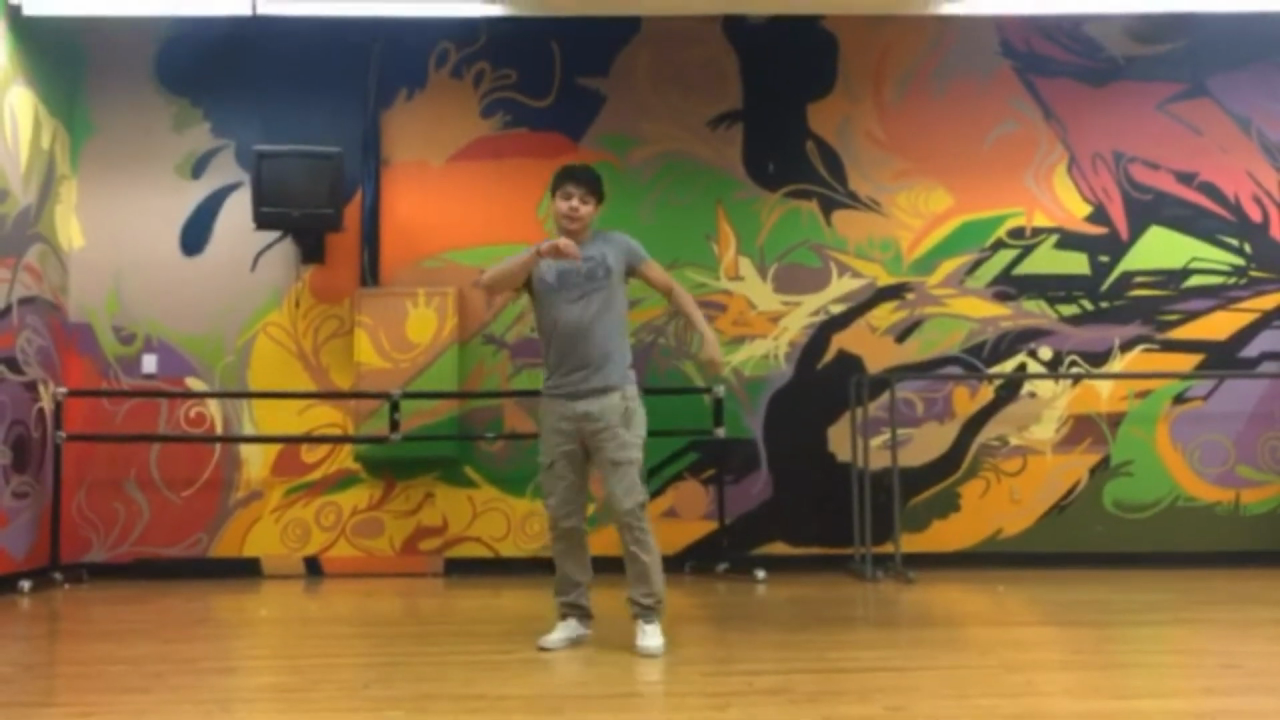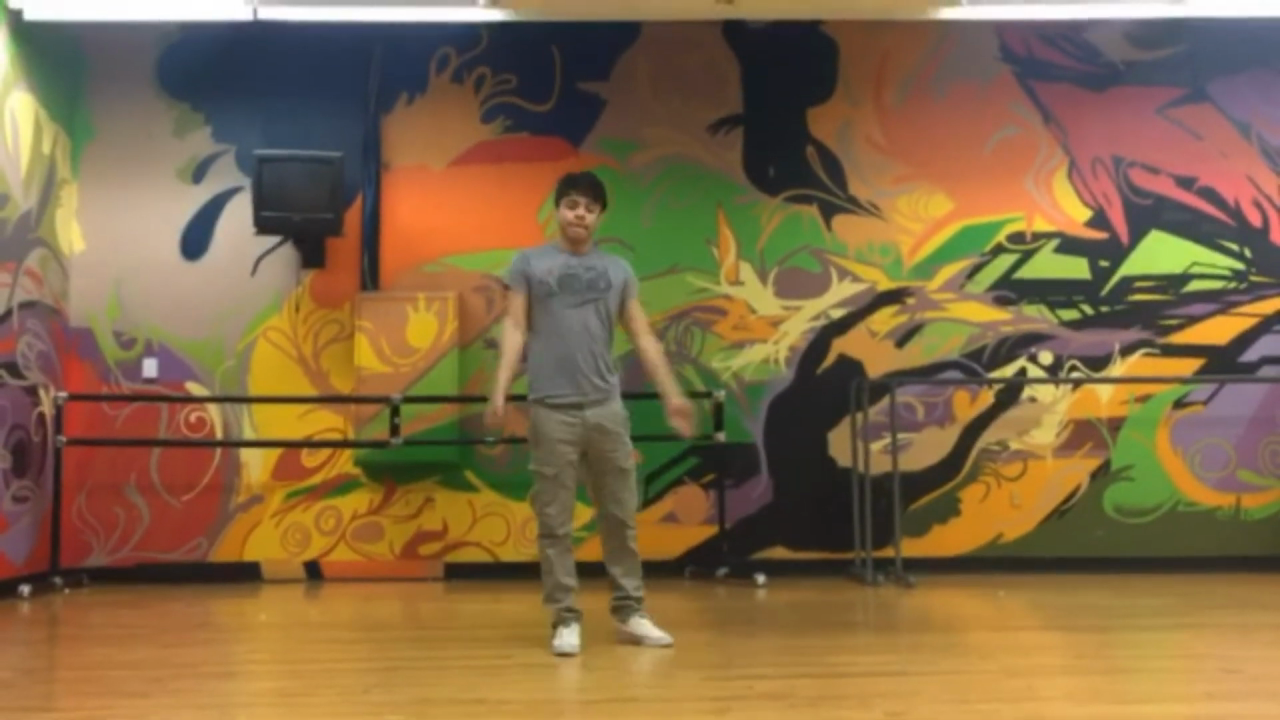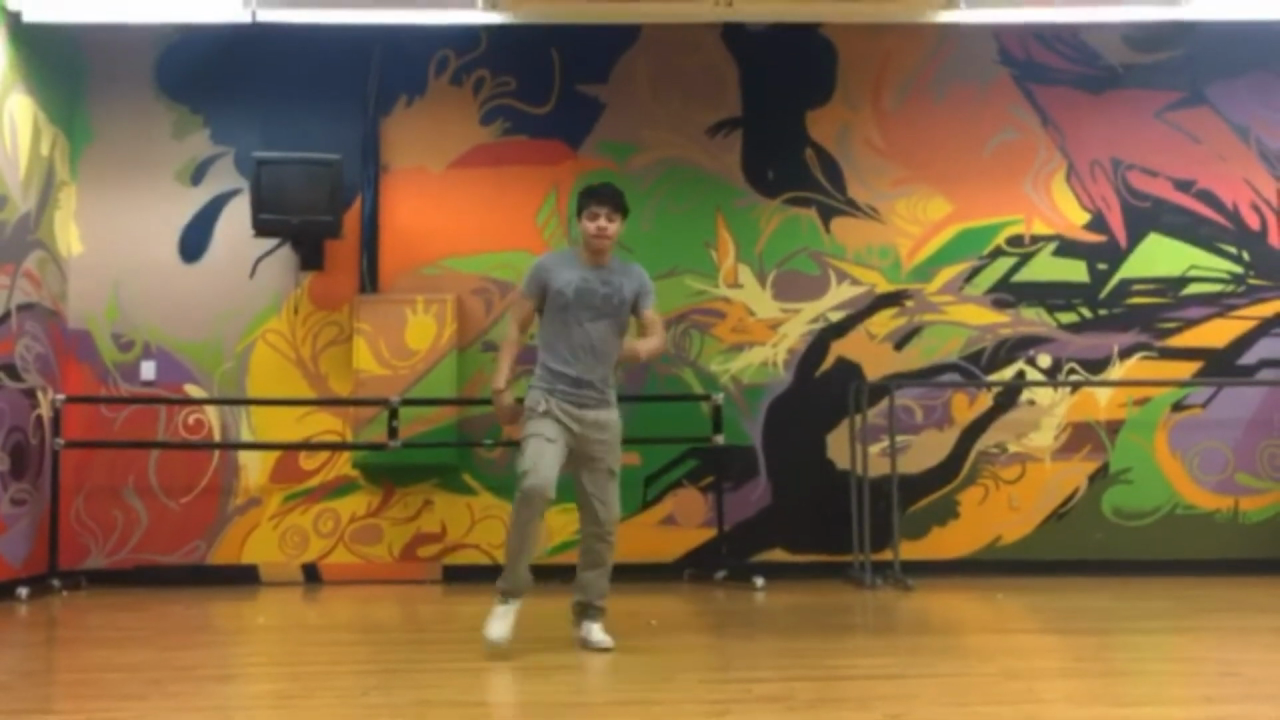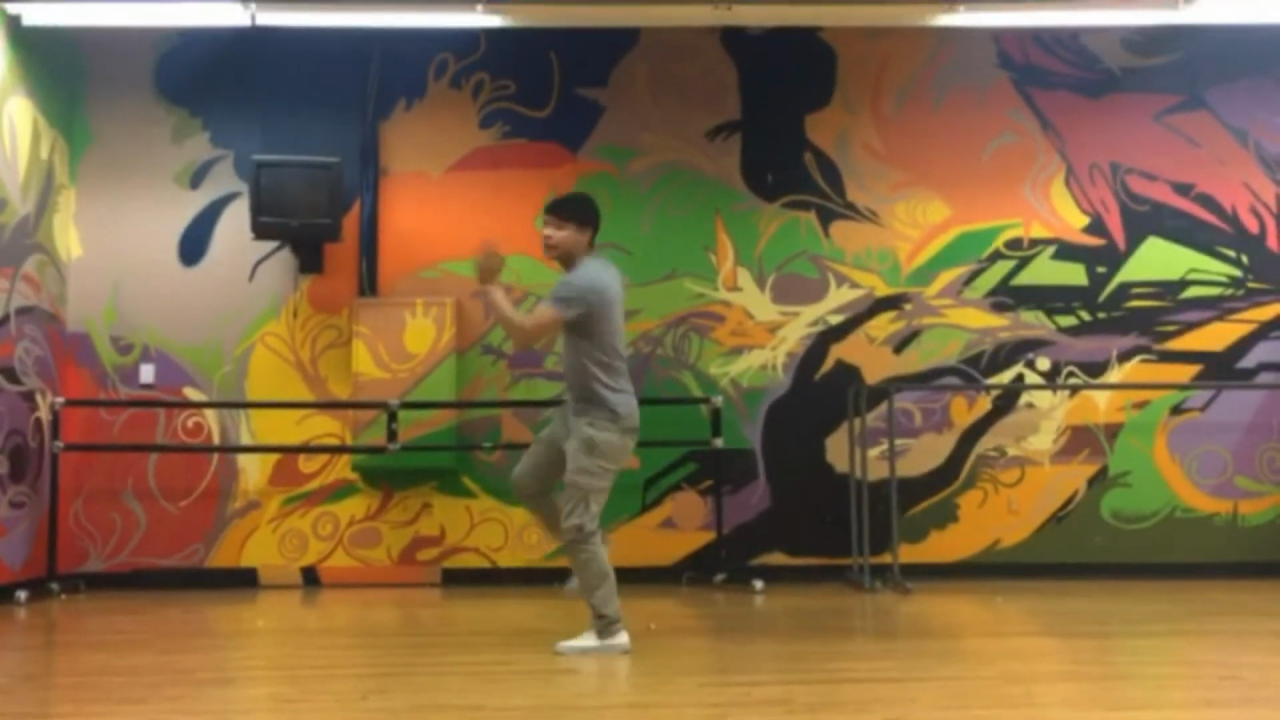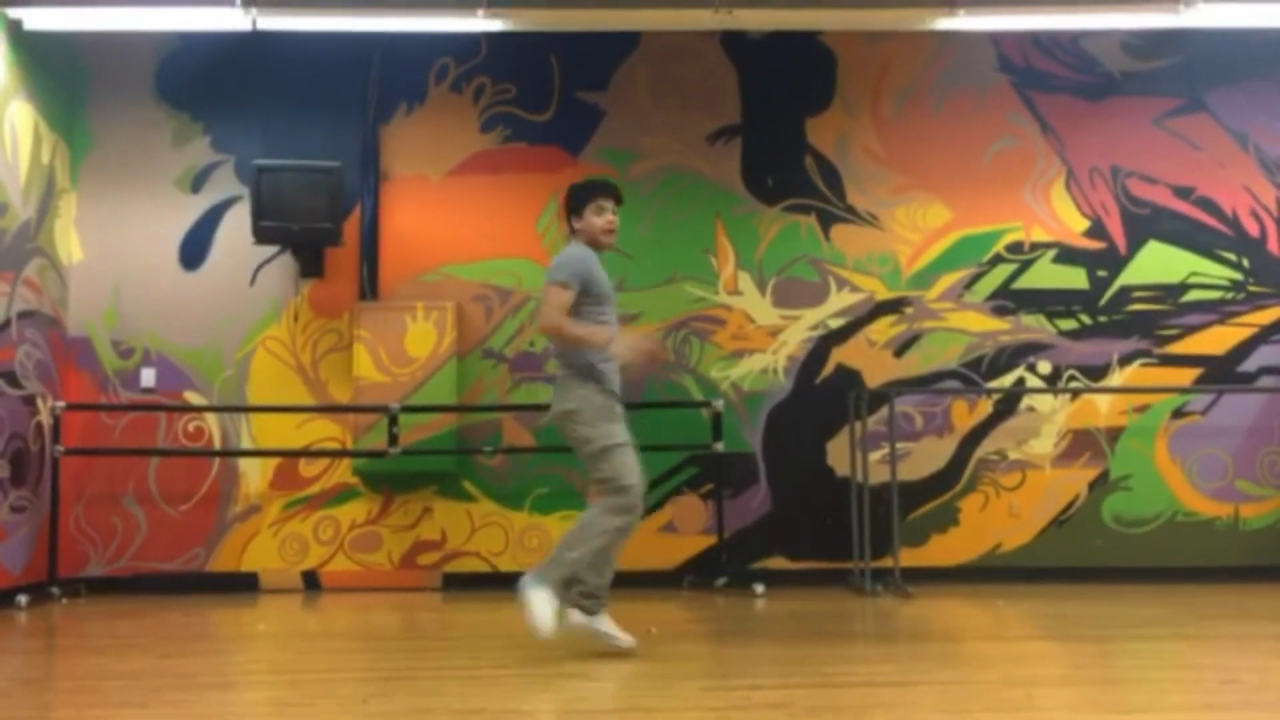
dt=0.4s
person 1, frame 1
left shoulder: (618, 246)
right shoulder: (537, 258)
left elbow: (671, 289)
right elbow: (489, 285)
left wrist: (707, 336)
right wrist: (539, 252)
left hip: (614, 397)
right hip: (559, 402)
left knee: (629, 507)
right knee: (564, 515)
left ankle: (647, 616)
right ankle: (574, 614)
person 1, frame 2
left shoulder: (618, 268)
right shoulder: (528, 263)
left elbow: (642, 335)
right elbow: (515, 330)
left wrist: (672, 392)
right wrist: (499, 390)
left hip: (607, 407)
right hip: (552, 409)
left knee: (620, 515)
right knee: (556, 521)
left ankle: (630, 613)
right ankle: (566, 620)
person 1, frame 3
left shoulder: (636, 279)
right shoulder: (550, 266)
left elbow: (659, 336)
right elbow: (517, 325)
left wrist: (640, 346)
right wrist: (502, 386)
left hip: (602, 412)
right hip: (549, 404)
left knee: (603, 519)
right knee: (536, 491)
left ankle: (588, 616)
right ankle: (510, 594)
person 1, frame 4
left shoulder: (584, 281)
right shoulder: (598, 272)
left elbow: (527, 330)
left wrist: (491, 287)
left hip: (605, 419)
right hip: (589, 410)
left knee: (577, 522)
right knee: (525, 482)
left ankle: (609, 628)
right ankle: (587, 567)
person 1, frame 5
left shoulder: (590, 263)
right shoulder: (572, 260)
right elbow: (550, 319)
left wrist: (632, 347)
right wrist: (615, 342)
left hip: (596, 400)
right hip: (586, 399)
left knee: (618, 502)
right knee: (625, 494)
left ankle: (589, 604)
right ankle: (546, 581)
